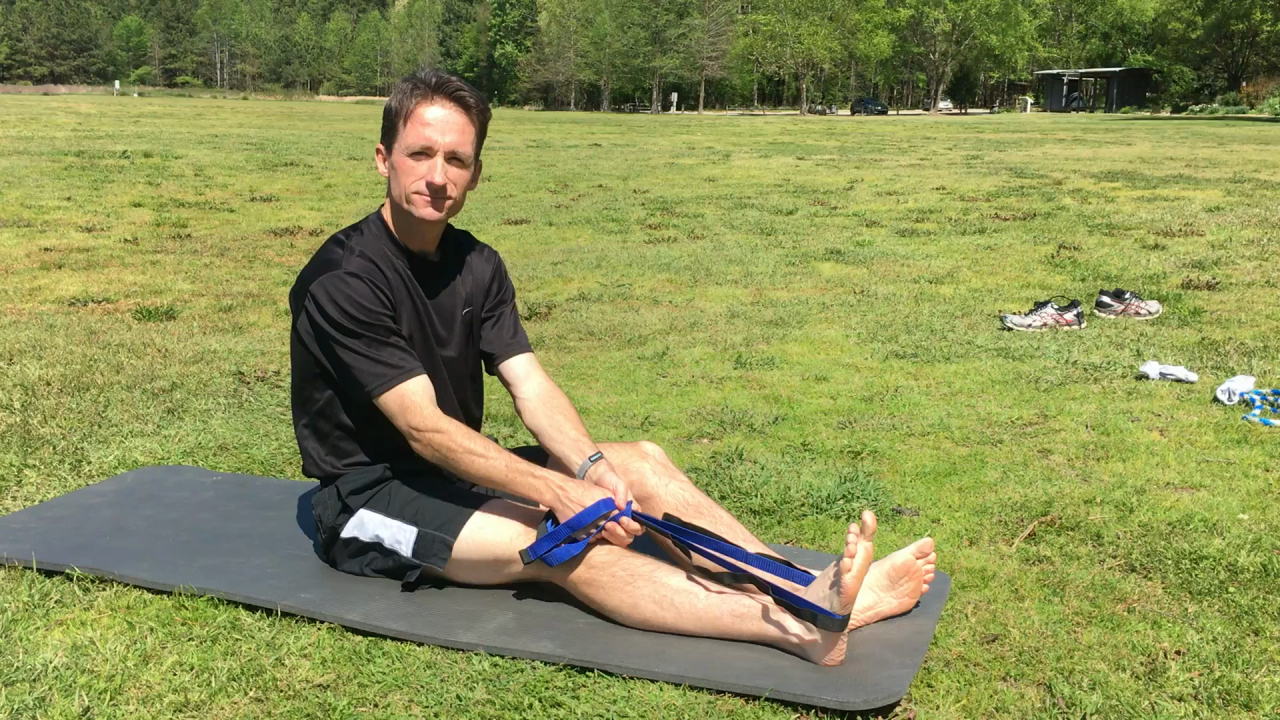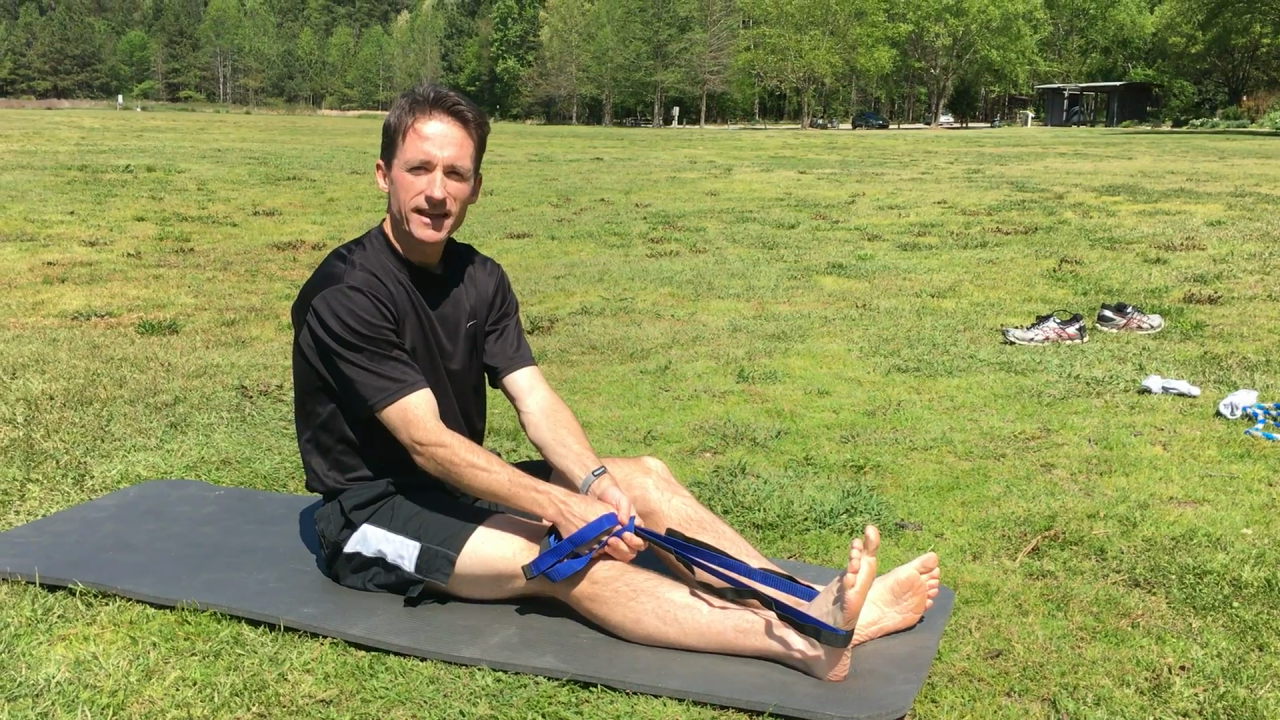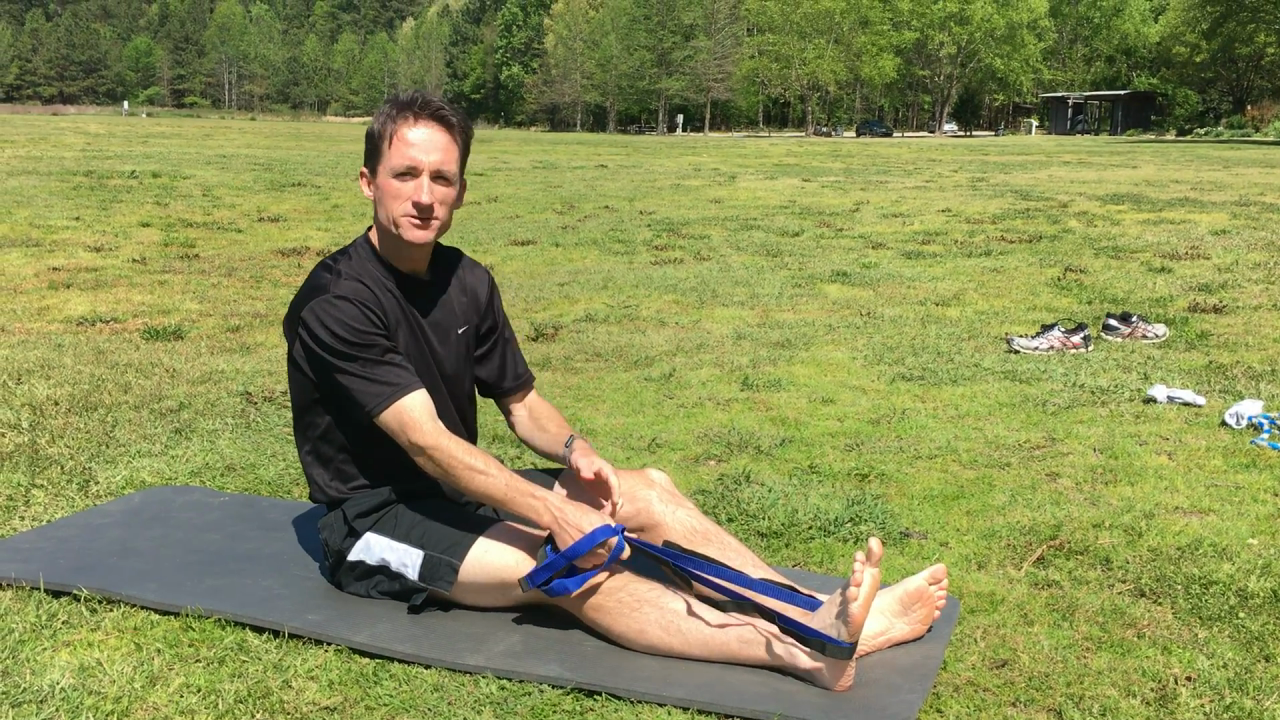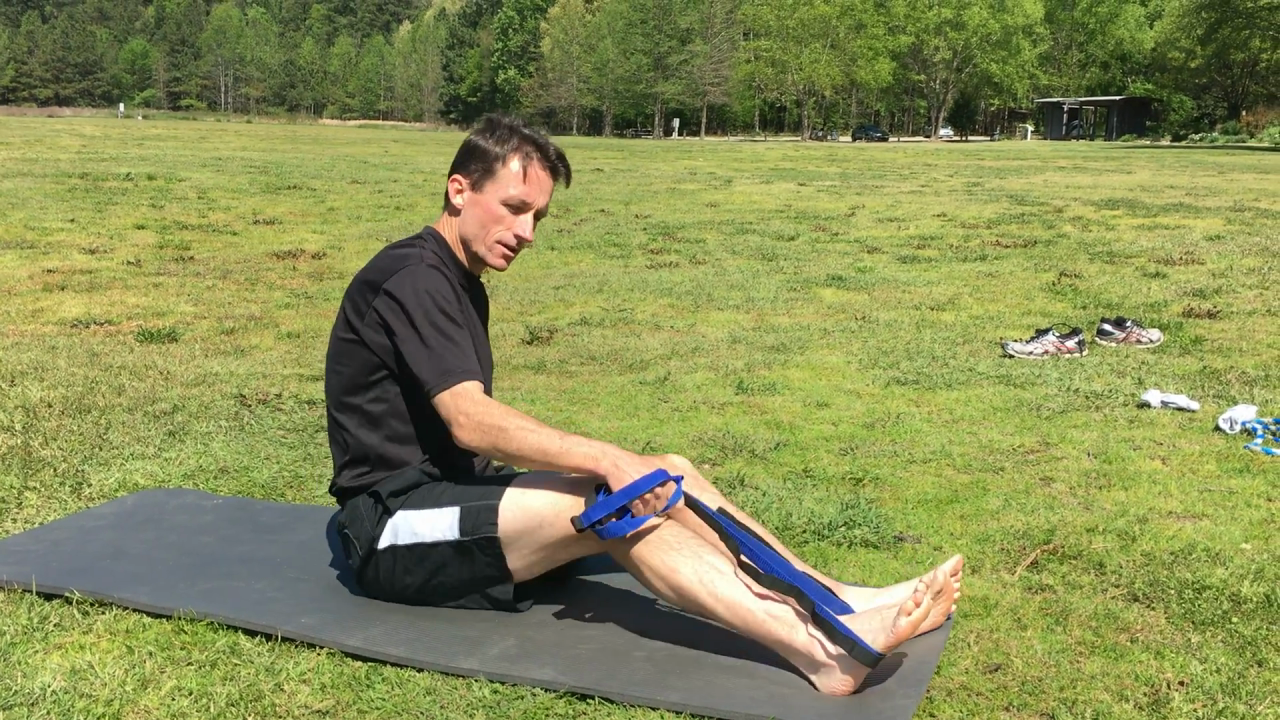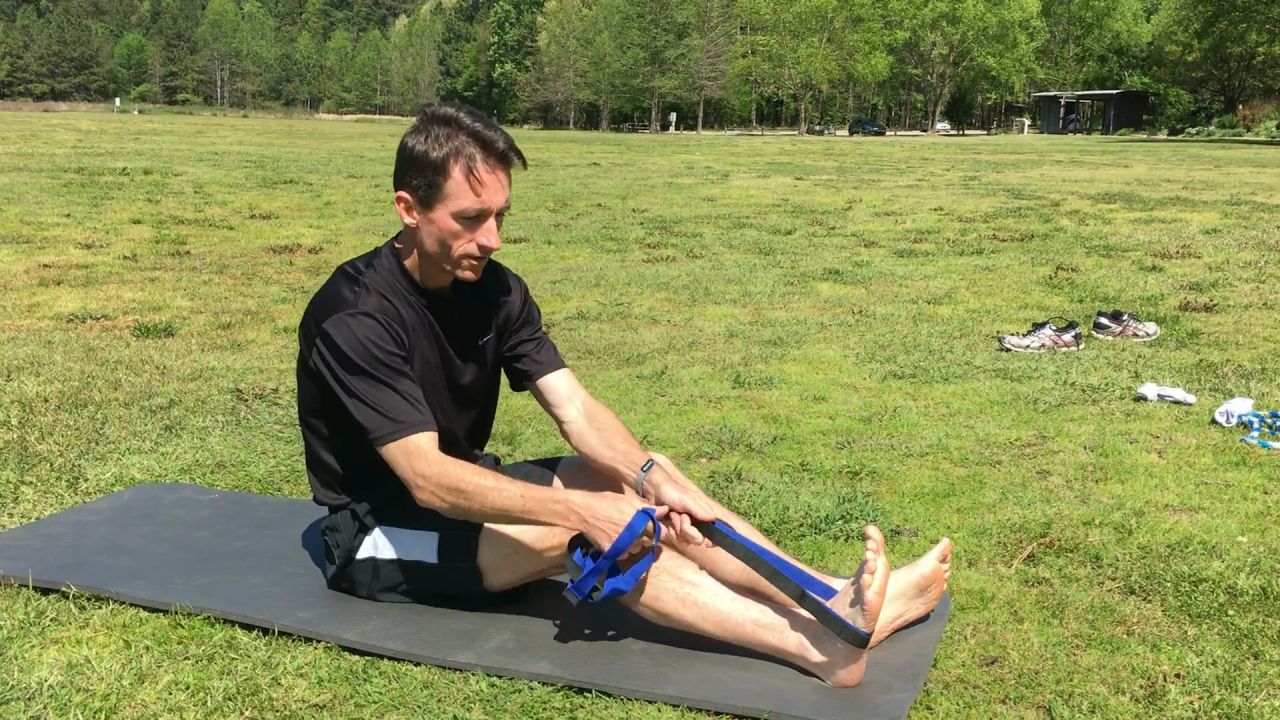
dt=1s
person 1, frame 1
left shoulder: (476, 266)
right shoulder: (344, 278)
left elbow: (531, 385)
right elbow: (425, 429)
left wrist: (591, 466)
right wrist: (557, 492)
left hip: (454, 469)
right hip: (369, 498)
left knee: (641, 461)
left ankle: (804, 592)
right ankle: (799, 628)
person 1, frame 2
left shoulder: (480, 279)
right shoulder: (346, 292)
left elbow: (535, 398)
right elbow: (427, 442)
left wrist: (593, 481)
right wrist: (561, 506)
left hip: (457, 483)
right hip: (373, 511)
left knee: (644, 477)
left ankle: (811, 608)
right ankle: (803, 644)
person 1, frame 3
left shoulder: (466, 282)
right shoulder: (336, 303)
left elbow: (520, 403)
right elbow: (427, 443)
left wrist: (575, 452)
right wrist: (556, 513)
left hip: (455, 491)
right hip: (375, 521)
left knee: (647, 491)
left ankle: (816, 620)
right ankle: (806, 655)
person 1, frame 4
left shoulder: (460, 284)
right shoulder: (414, 278)
right elbow: (470, 421)
right wrist: (607, 459)
left hip: (447, 493)
right hip: (393, 523)
left knee: (669, 478)
right knee: (618, 507)
left ankle: (844, 609)
right ankle: (822, 648)
person 1, frame 5
left shoulder: (496, 289)
right shoulder: (355, 315)
left elbow: (575, 409)
right elbow: (427, 479)
left wrist: (649, 479)
right wrist: (583, 512)
left hip: (452, 495)
right hip: (375, 532)
left knee: (641, 478)
right knee: (581, 523)
left ankle: (829, 602)
right ankle: (814, 644)
